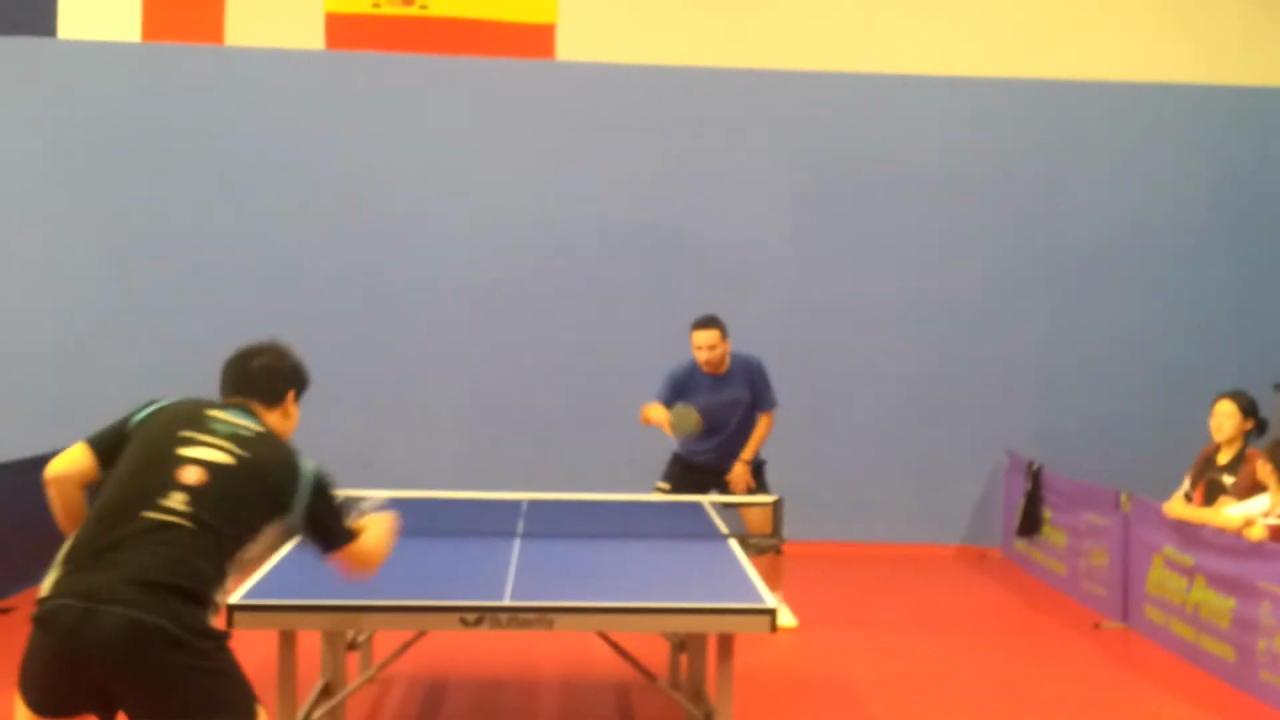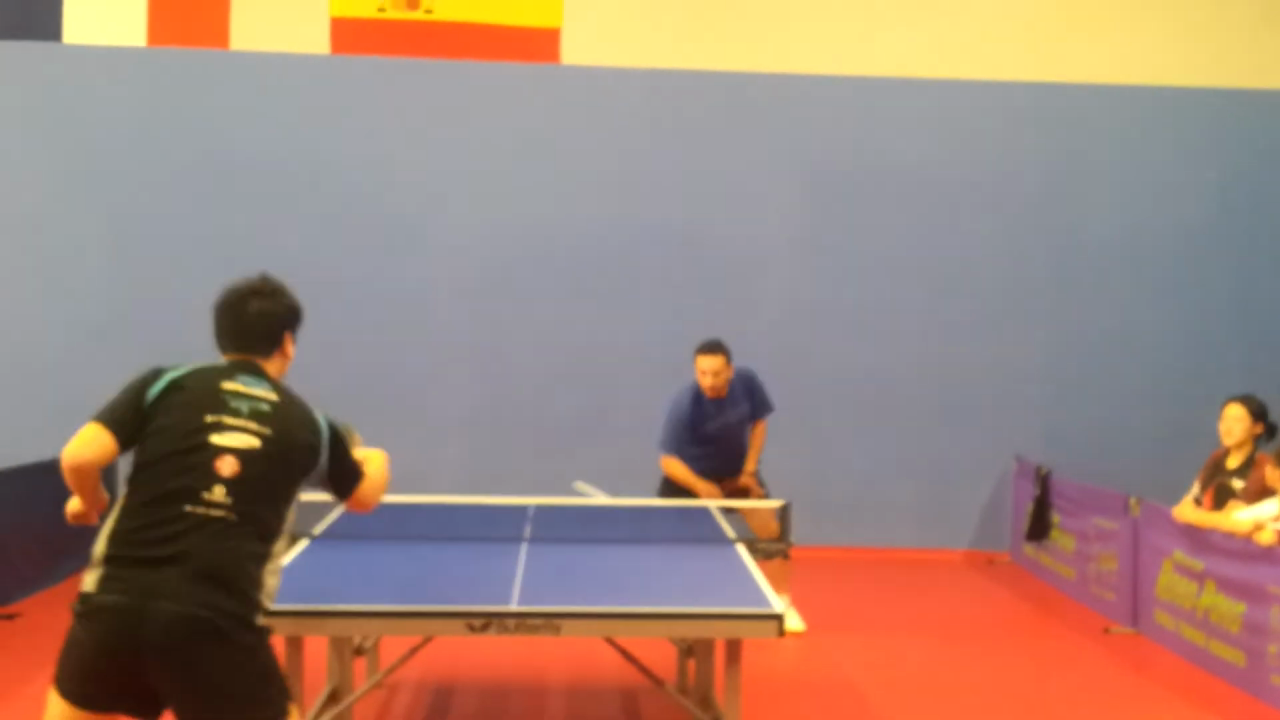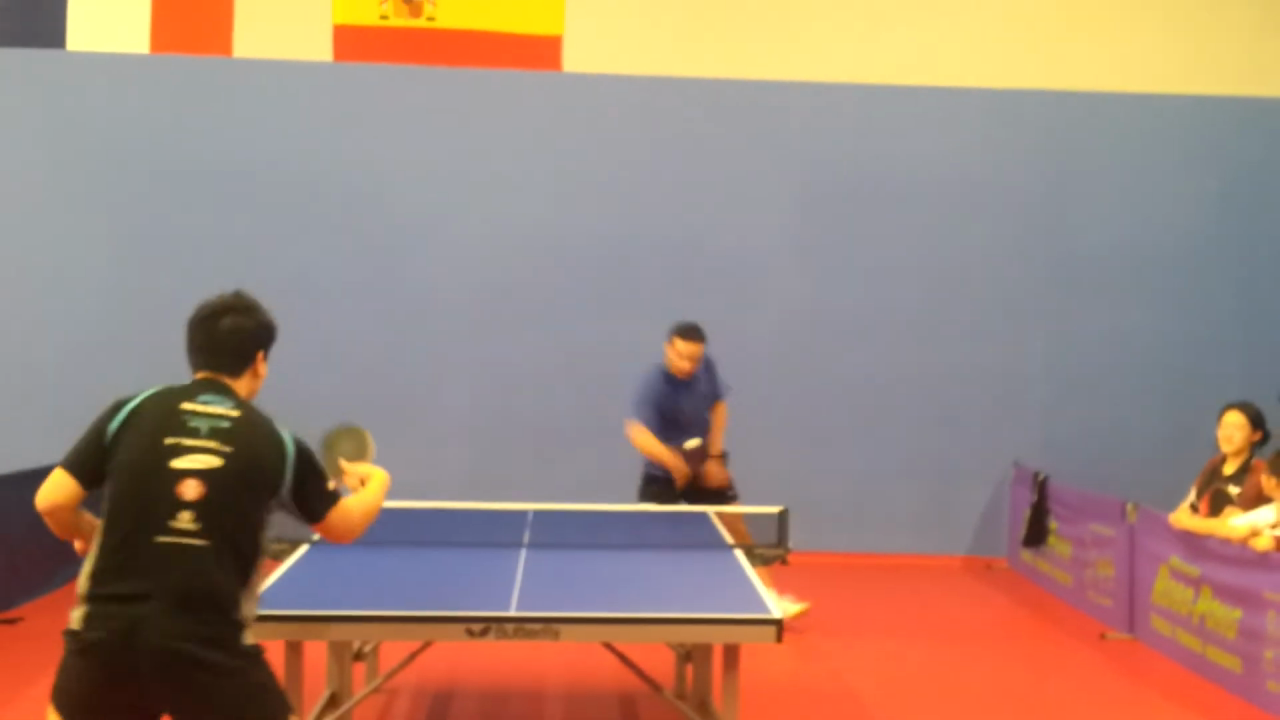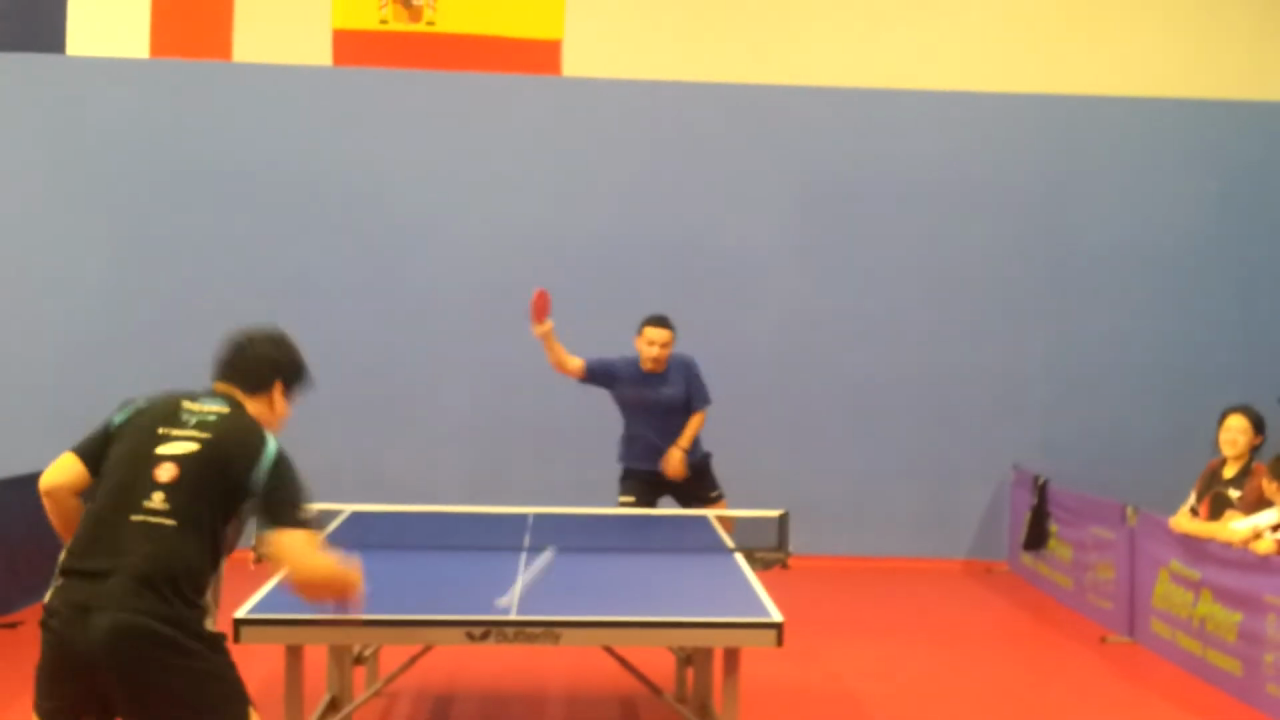
dt=0.2s
person 1, frame 1
left shoulder: (153, 416)
right shoulder: (288, 467)
left elbow: (60, 474)
right elbow: (364, 556)
right wrist: (383, 527)
left hip: (71, 611)
right hip: (166, 633)
person 1, frame 2
left shoulder: (163, 387)
right shoulder: (306, 426)
left elbow: (80, 458)
right elbow: (364, 495)
left wrist: (93, 503)
right wrist: (377, 462)
left hip: (116, 604)
right hip: (217, 624)
person 1, frame 3
left shoulder: (129, 413)
right shoulder: (275, 446)
left elbow: (51, 501)
right elbow: (343, 527)
left wrist: (90, 534)
right wrist: (377, 485)
left hip: (106, 633)
right hip: (207, 649)
person 1, frame 4
left shoulder: (143, 414)
right shoulder: (262, 452)
left elbow: (54, 484)
right elbow: (305, 568)
right wrist: (347, 579)
left hip: (70, 619)
right hip: (163, 637)
person 2, frame 1
left shoulder: (751, 368)
right shoulder: (681, 375)
left elbow: (765, 416)
right elbow: (647, 415)
left wrist: (745, 461)
right wrist: (656, 412)
left hip: (738, 462)
right hip: (691, 462)
left knee: (765, 532)
left ankle: (775, 601)
person 2, frame 2
left shoulder: (746, 381)
right shoulder: (684, 406)
left elbow: (758, 422)
right elbow: (668, 461)
left wrist: (750, 470)
right wrist: (703, 488)
left hip: (735, 471)
right hip: (688, 476)
left knee: (770, 533)
left ankle: (783, 605)
person 2, frame 3
left shoulder: (705, 365)
right shoulder: (655, 384)
right elbow: (637, 432)
left wrist: (714, 455)
right wrist: (673, 461)
left hip: (704, 467)
right hip: (662, 474)
left knee: (737, 531)
left ankle: (769, 594)
person 2, frame 4
left shoulder: (686, 368)
right shoulder: (618, 370)
left elbow: (700, 412)
right elbow: (570, 366)
left wrist: (680, 449)
right wrist: (547, 337)
left hip: (689, 465)
right hip: (640, 470)
left knee: (723, 528)
